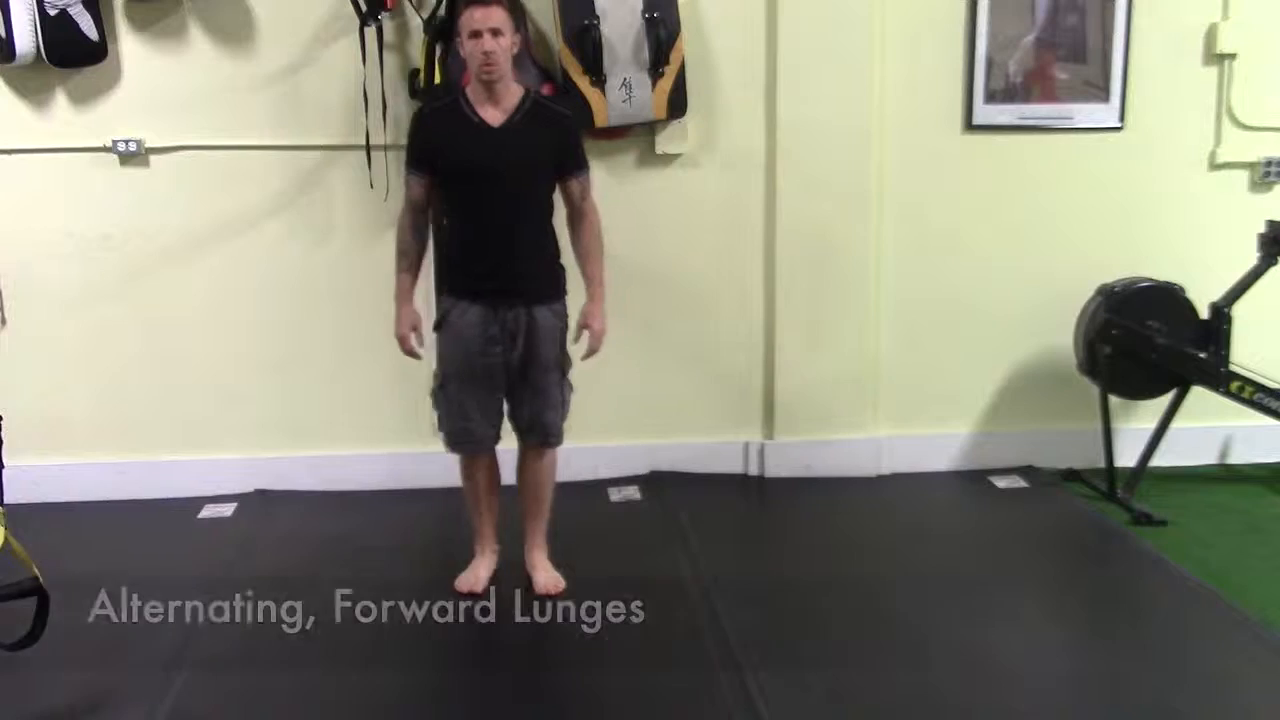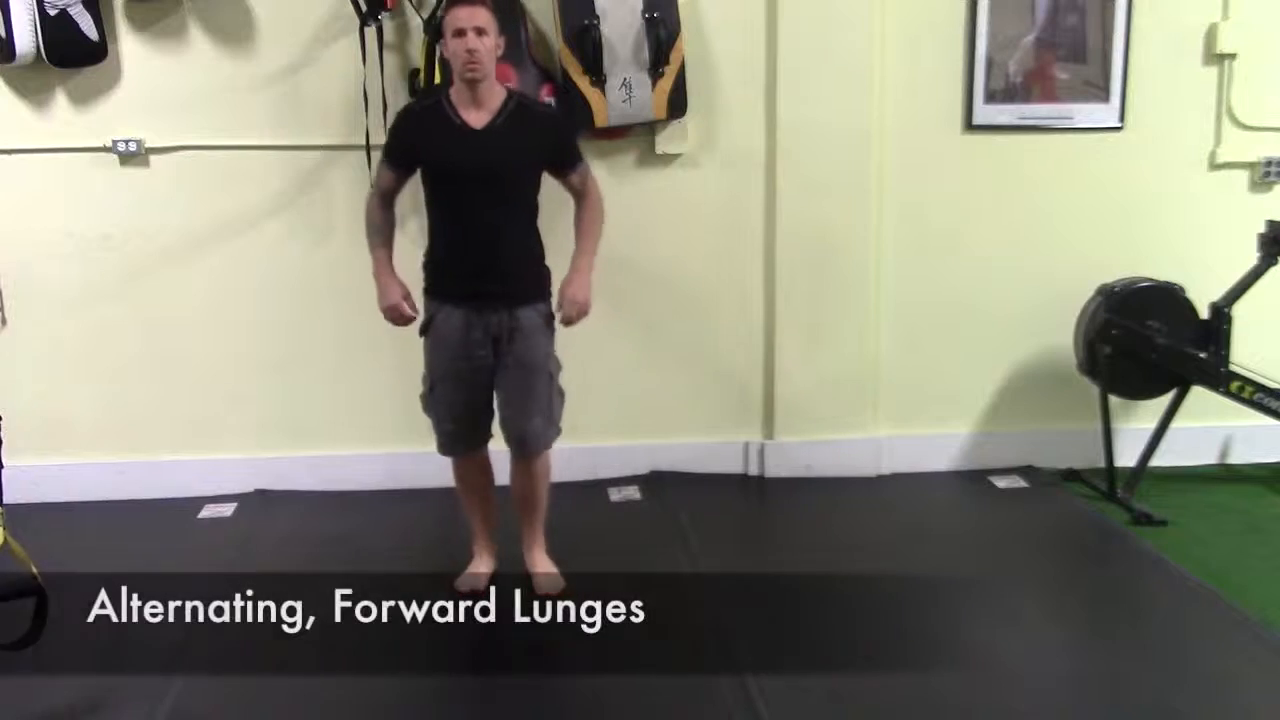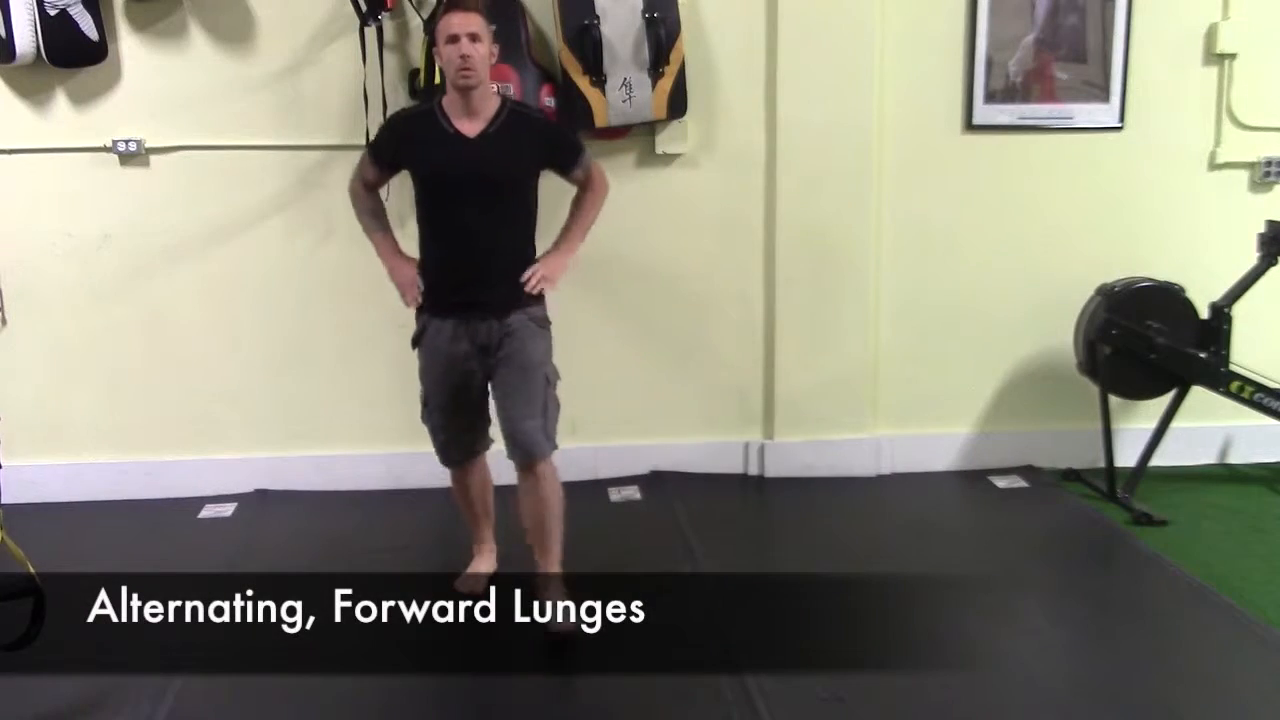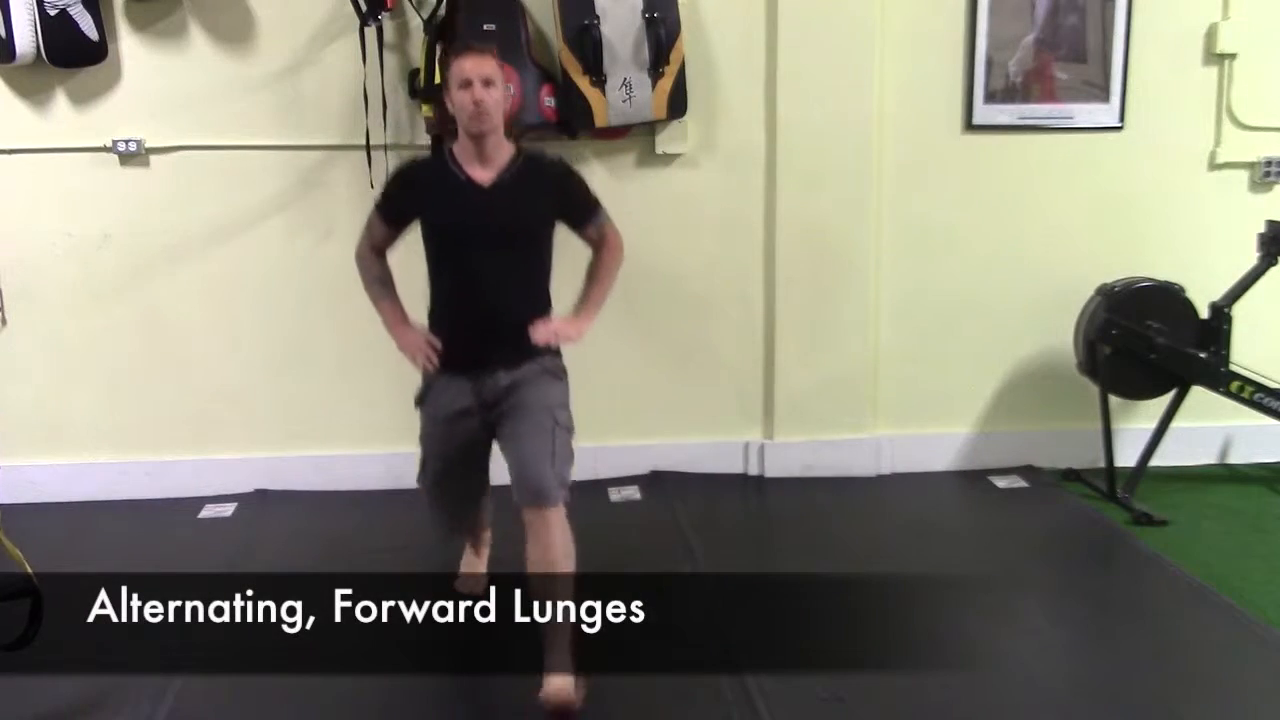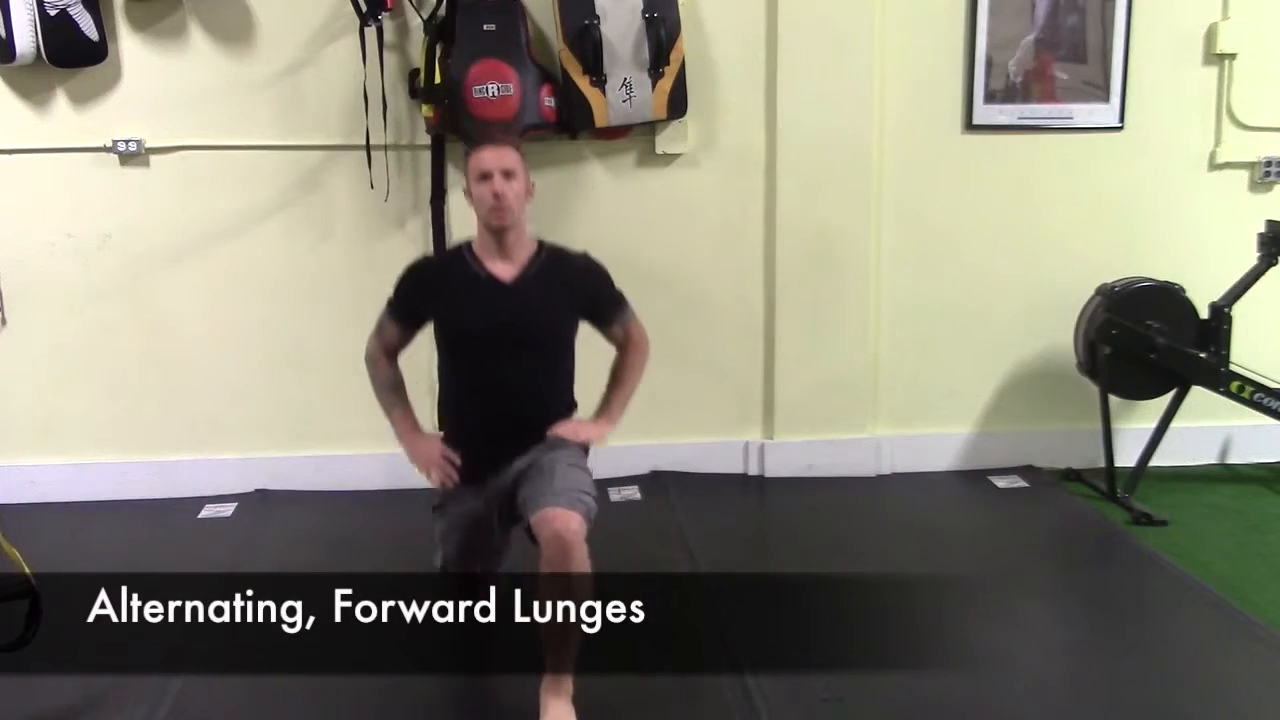
dt=0.3s
person 1, frame 1
left shoulder: (554, 122)
right shoulder: (434, 122)
left elbow: (581, 211)
right elbow: (414, 213)
left wrist: (595, 297)
right wrist: (403, 299)
left hip: (540, 302)
right hip: (465, 304)
left knee: (540, 433)
right knee: (470, 437)
left ankle: (536, 551)
right ankle: (484, 549)
person 1, frame 2
left shoulder: (539, 121)
right shoulder: (418, 122)
left elbow: (588, 194)
right elbow: (380, 198)
left wrist: (583, 272)
right wrist: (384, 276)
left hip: (526, 306)
right hip: (450, 308)
left knee: (532, 439)
right knee: (464, 441)
left ankle: (535, 547)
right ankle: (483, 549)
person 1, frame 3
left shoulder: (533, 128)
right shoulder: (410, 129)
left elbow: (594, 181)
right elbow: (362, 184)
left wrist: (562, 252)
right wrist: (392, 257)
left hip: (518, 314)
right hip: (443, 319)
left knee: (532, 450)
right knee: (460, 450)
left ankle: (551, 577)
right ankle: (484, 549)
person 1, frame 4
left shoulder: (550, 177)
right shoulder: (417, 180)
left elbow: (609, 244)
right elbow: (370, 250)
left wrist: (579, 318)
right wrist: (400, 326)
left hip: (529, 369)
right hip: (452, 373)
left knee: (544, 503)
right knee: (453, 503)
left ankle: (560, 665)
right ankle: (477, 550)
person 1, frame 5
left shoulder: (574, 273)
right shoulder: (433, 277)
left elbow: (634, 340)
right elbow: (379, 352)
left wrist: (604, 419)
right wrist: (411, 436)
left hip: (546, 449)
right hip: (470, 466)
left knee: (562, 531)
right ankle: (479, 577)
